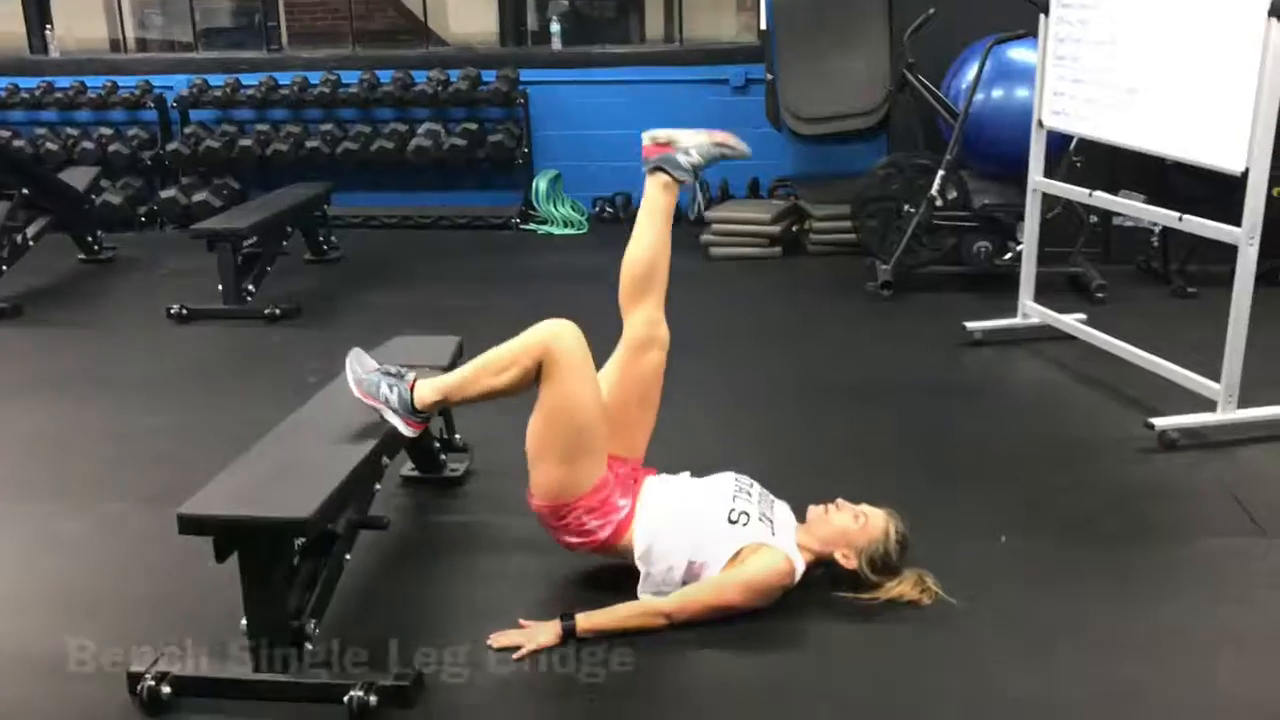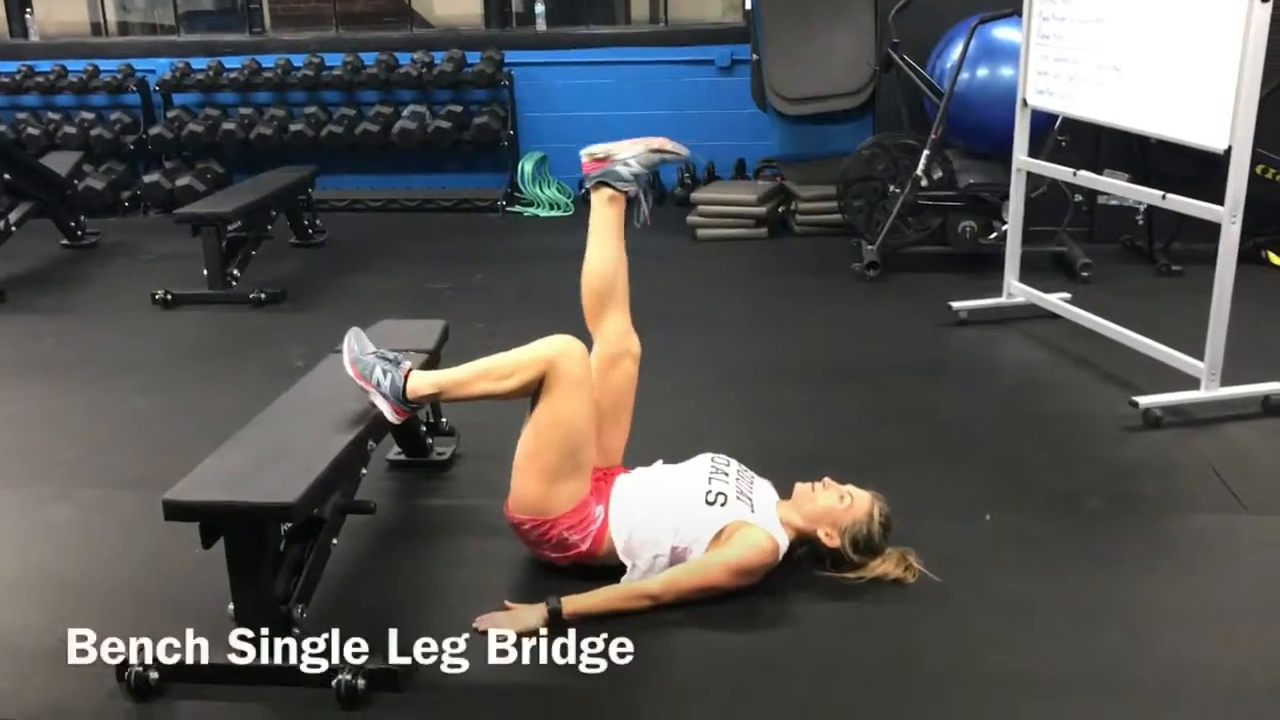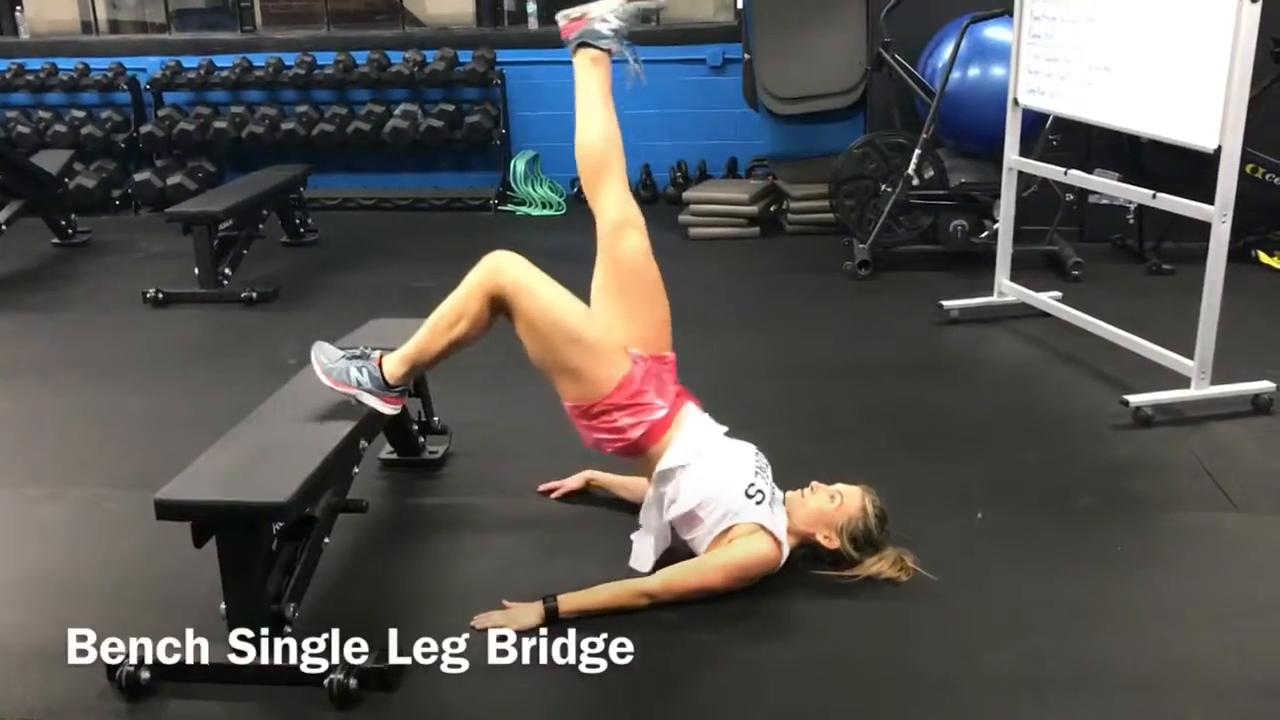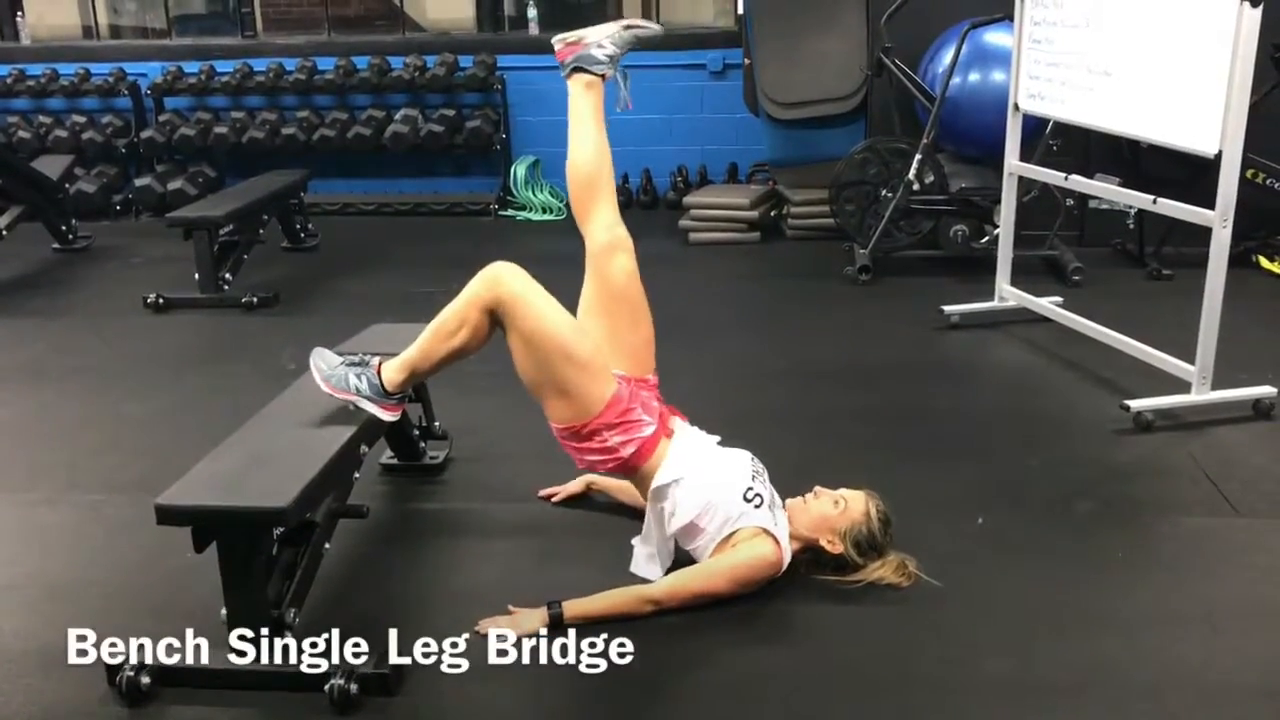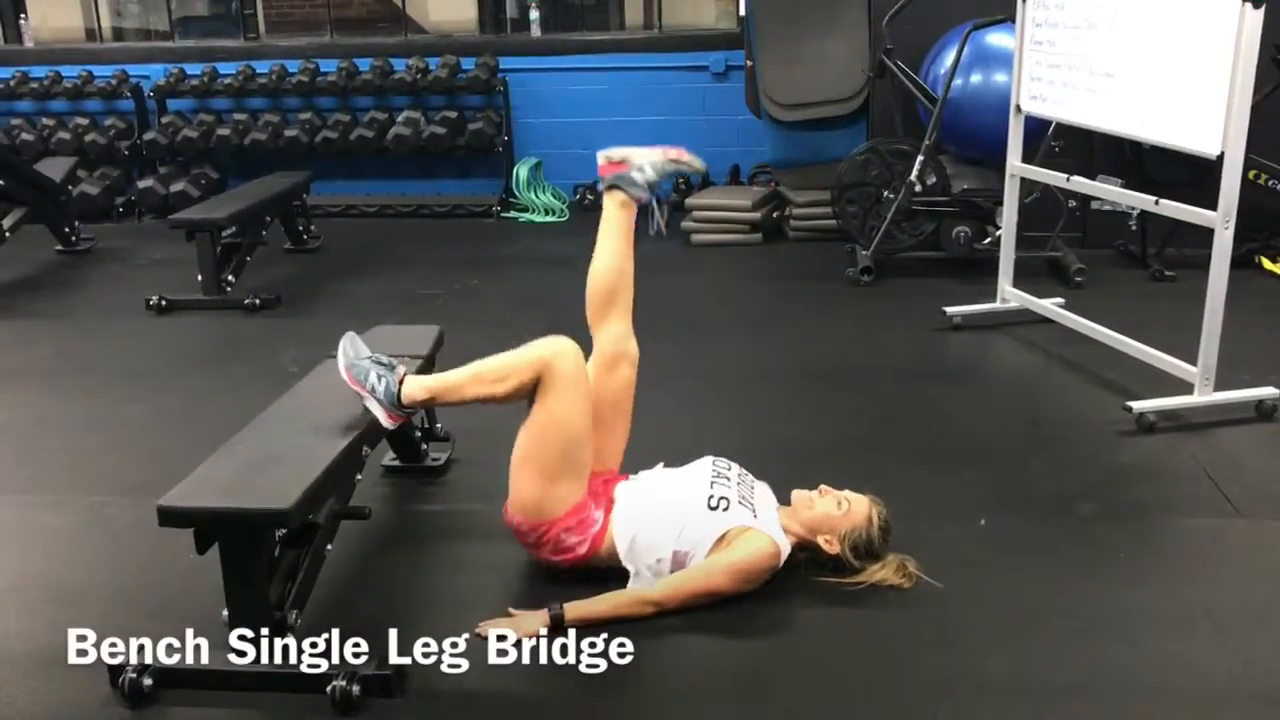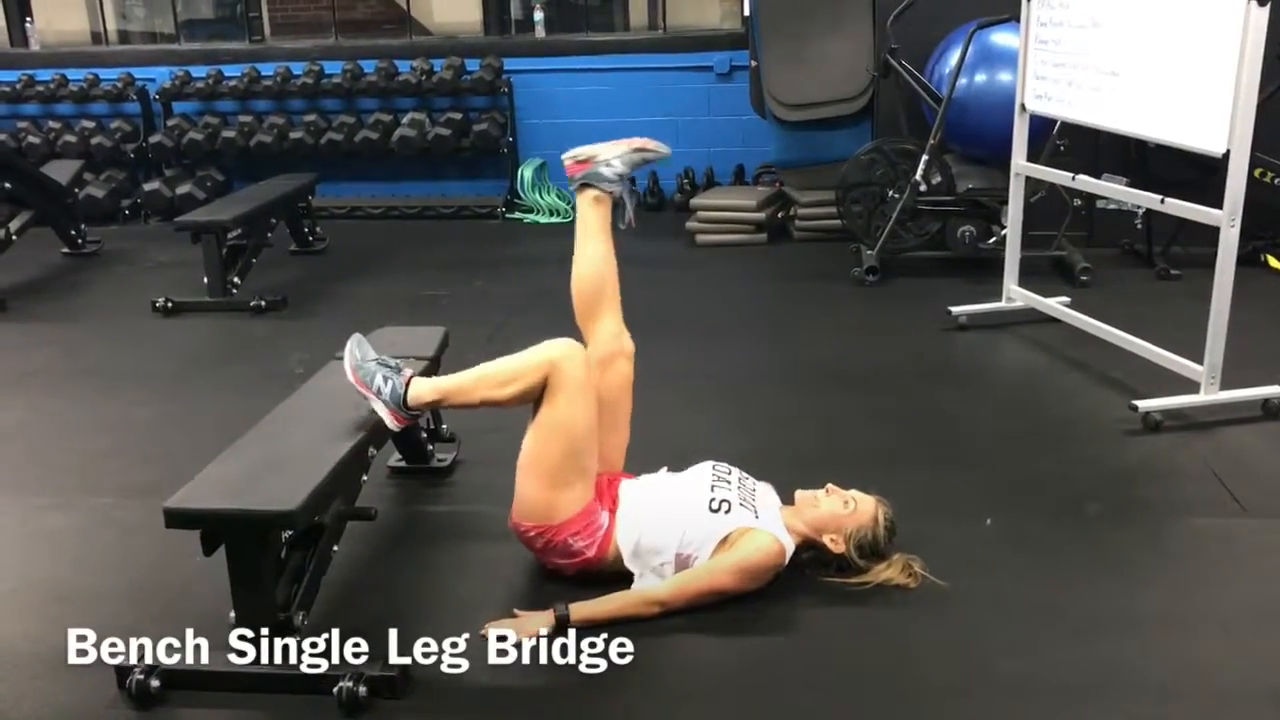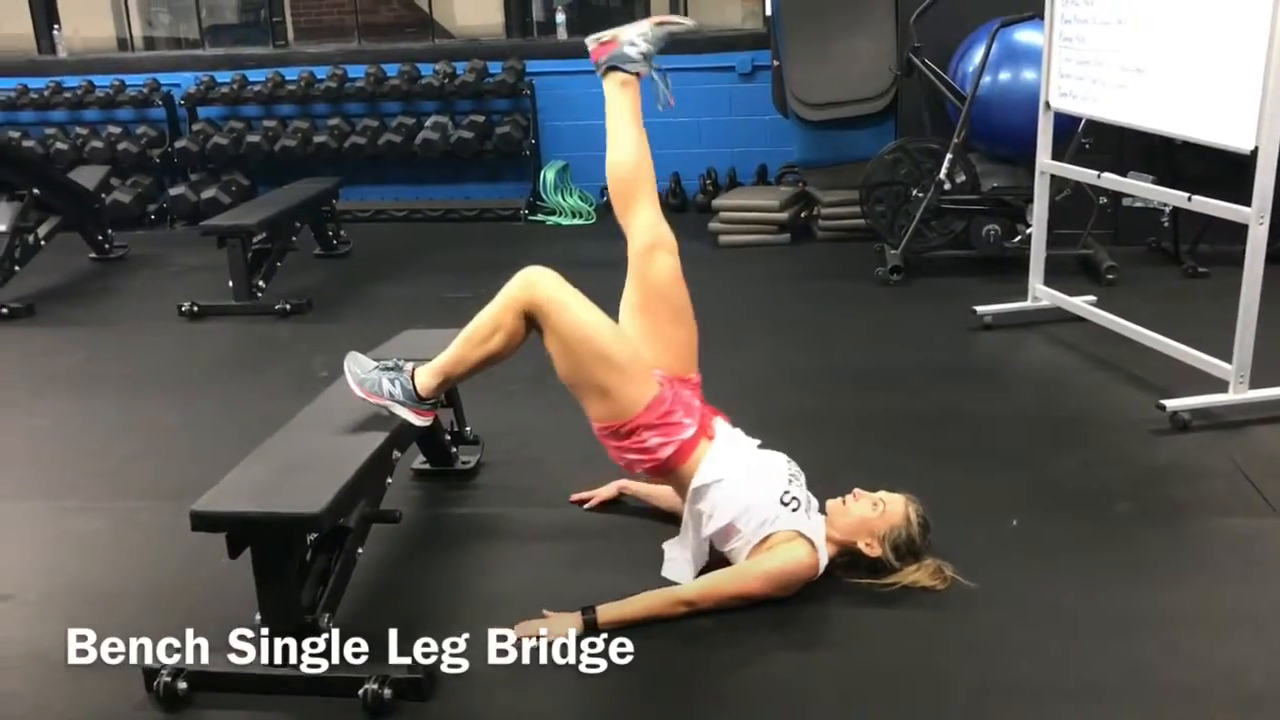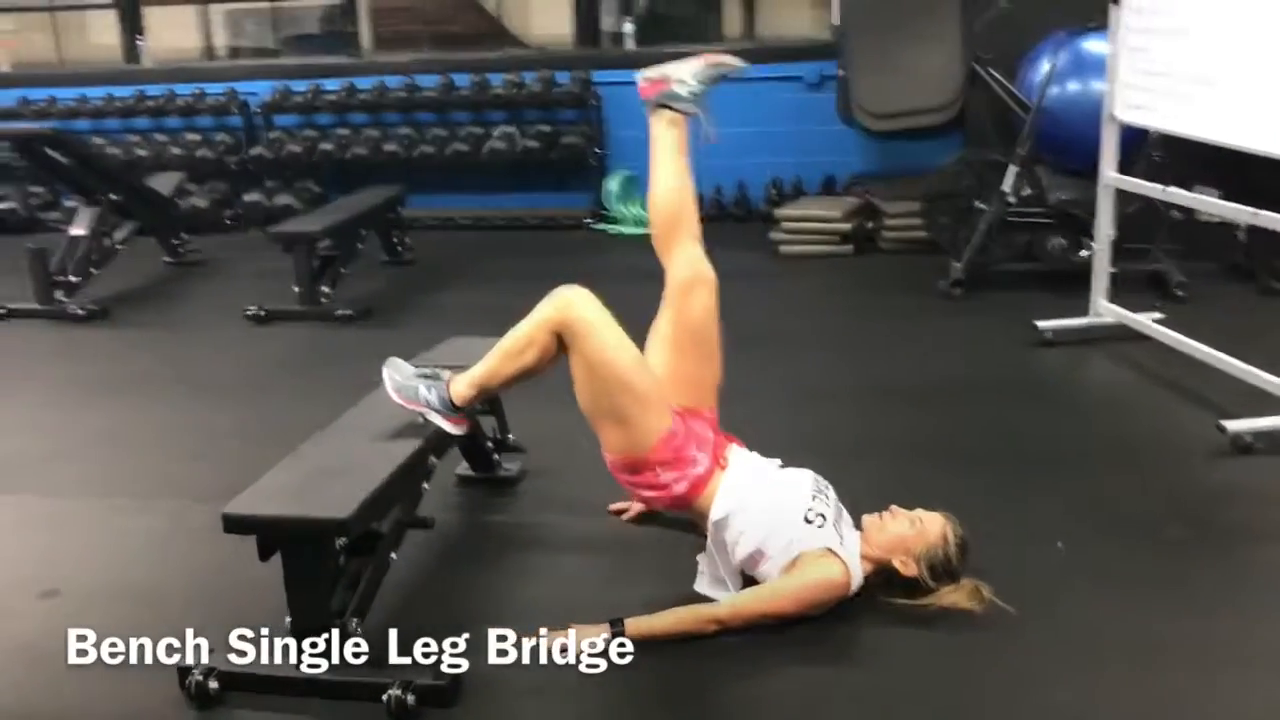
dt=0.5s
person 1, frame 1
left shoulder: (777, 568)
right shoulder: (780, 525)
left elbow: (668, 612)
left wrist: (563, 629)
left hip: (591, 509)
right hip: (622, 486)
left knee: (558, 338)
left ankle: (418, 402)
person 1, frame 2
left shoulder: (761, 547)
right shoulder: (764, 503)
left elbow: (655, 593)
left wrist: (548, 613)
left hip: (565, 524)
right hip: (597, 493)
left knee: (565, 353)
left ankle: (407, 388)
person 1, frame 3
left shoulder: (764, 548)
right shoulder: (767, 506)
left elbow: (650, 591)
left wrist: (546, 609)
left hip: (624, 405)
right hip: (643, 393)
left knee: (502, 273)
right knee: (617, 216)
left ankle: (387, 377)
person 1, frame 4
left shoulder: (766, 553)
right shoulder: (770, 513)
left elbow: (655, 598)
left wrist: (551, 615)
left hip: (614, 427)
right hip: (630, 412)
left knee: (502, 283)
right knee: (608, 241)
left ankle: (386, 383)
person 1, frame 5
left shoulder: (763, 550)
right shoulder: (762, 507)
left elbow: (657, 599)
left wrist: (552, 618)
left hip: (568, 527)
right hip: (602, 495)
left knee: (559, 356)
left ankle: (404, 395)
person 1, frame 6
left shoulder: (767, 551)
right shoulder: (769, 510)
left elbow: (663, 597)
left wrist: (557, 619)
left hip: (573, 529)
right hip: (605, 500)
left knee: (568, 356)
left ankle: (409, 397)
person 1, frame 7
left shoulder: (802, 557)
right shoulder: (804, 517)
left elbow: (687, 599)
left wrist: (585, 621)
left hip: (655, 424)
right hip: (674, 410)
left knee: (536, 287)
right knee: (651, 241)
left ankle: (420, 389)
right ankle: (622, 74)
person 1, frame 8
left shoulder: (834, 577)
right shoulder: (837, 531)
left elbow: (719, 617)
left wrist: (614, 632)
left hip: (672, 465)
right hip: (693, 449)
left knee: (571, 306)
right knee: (692, 277)
left ankle: (454, 398)
